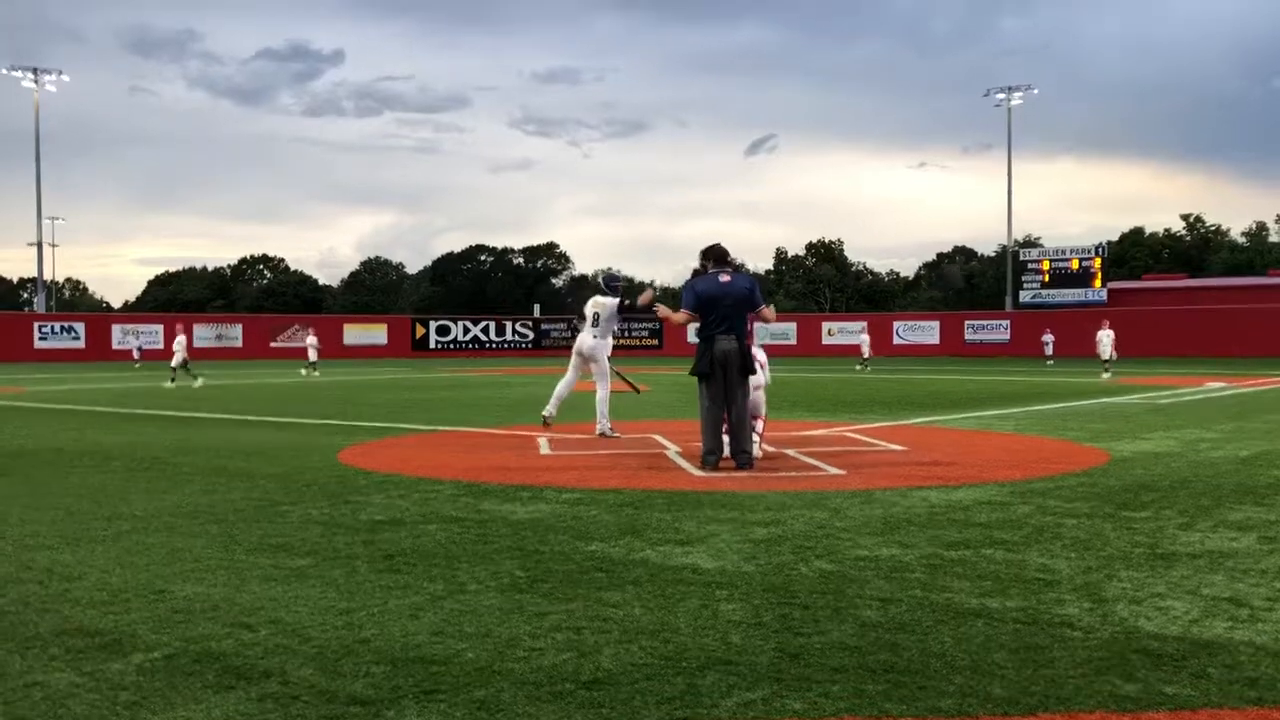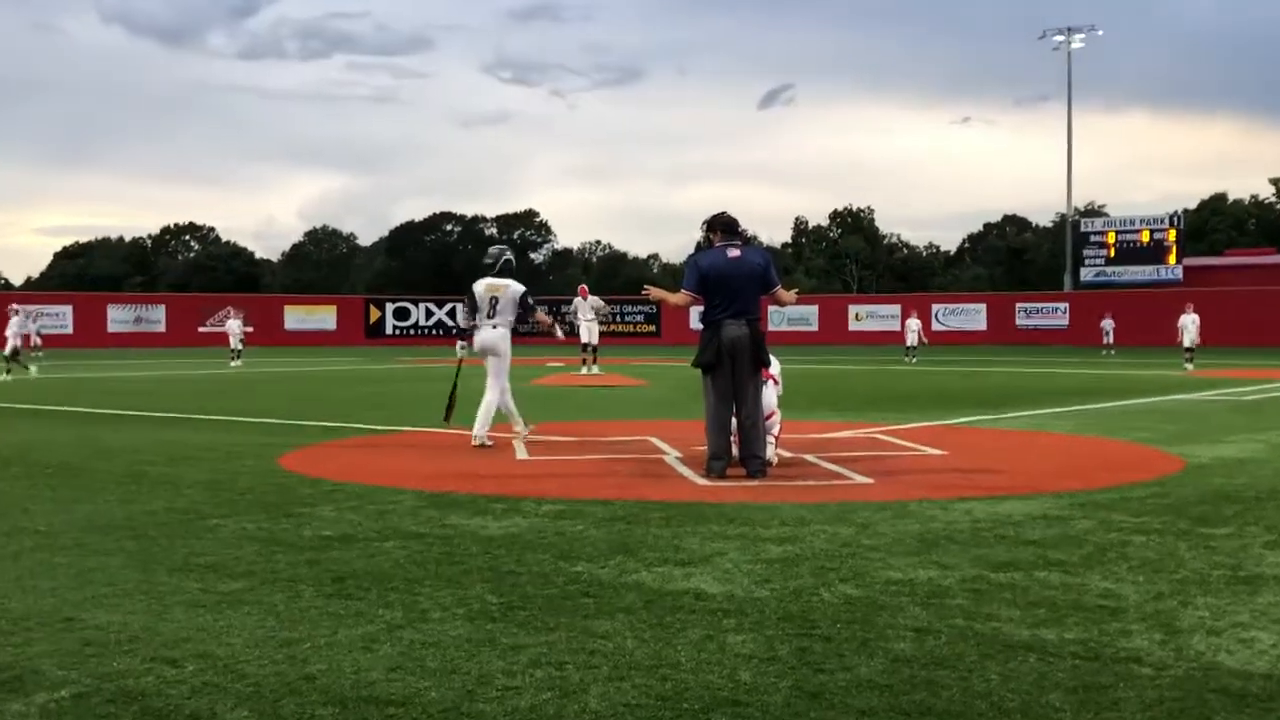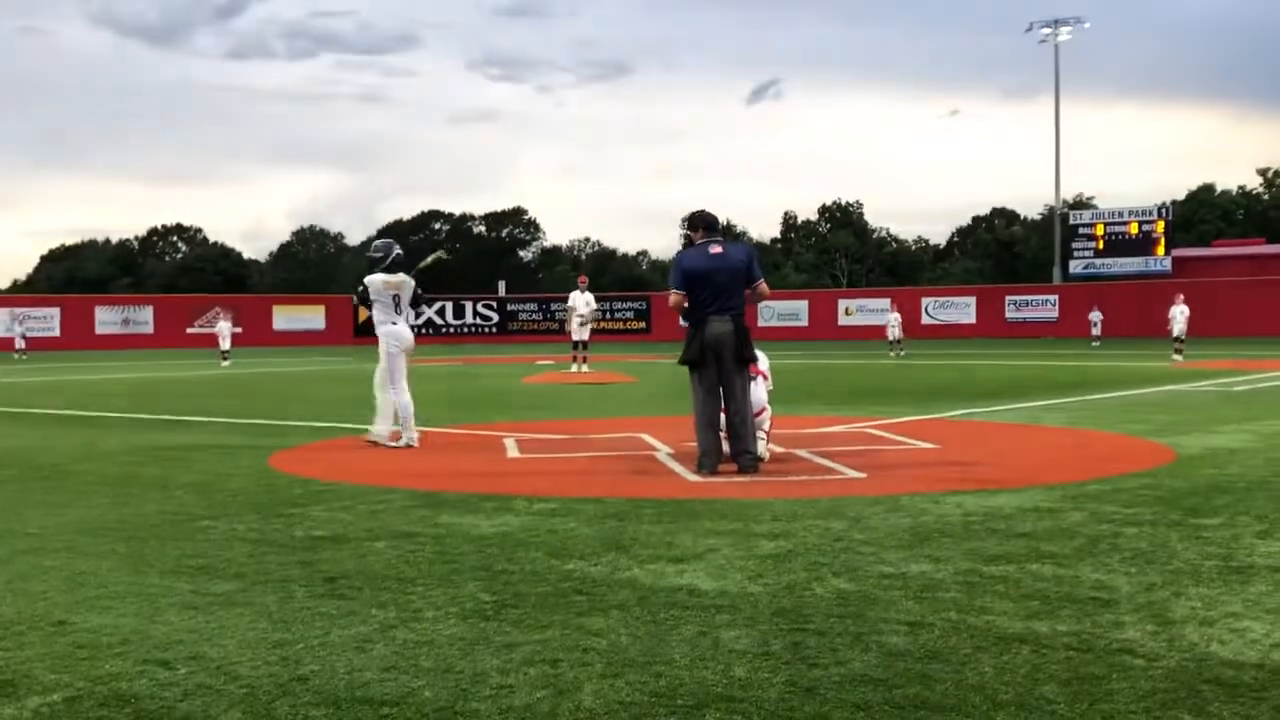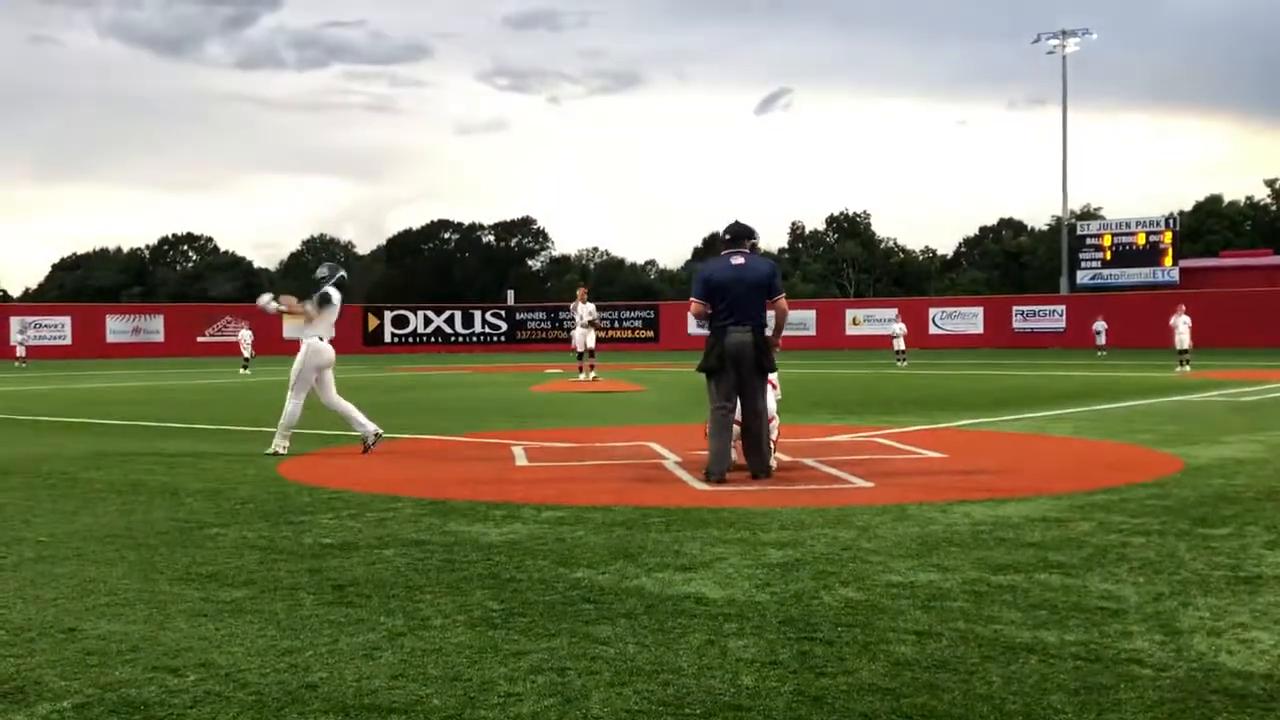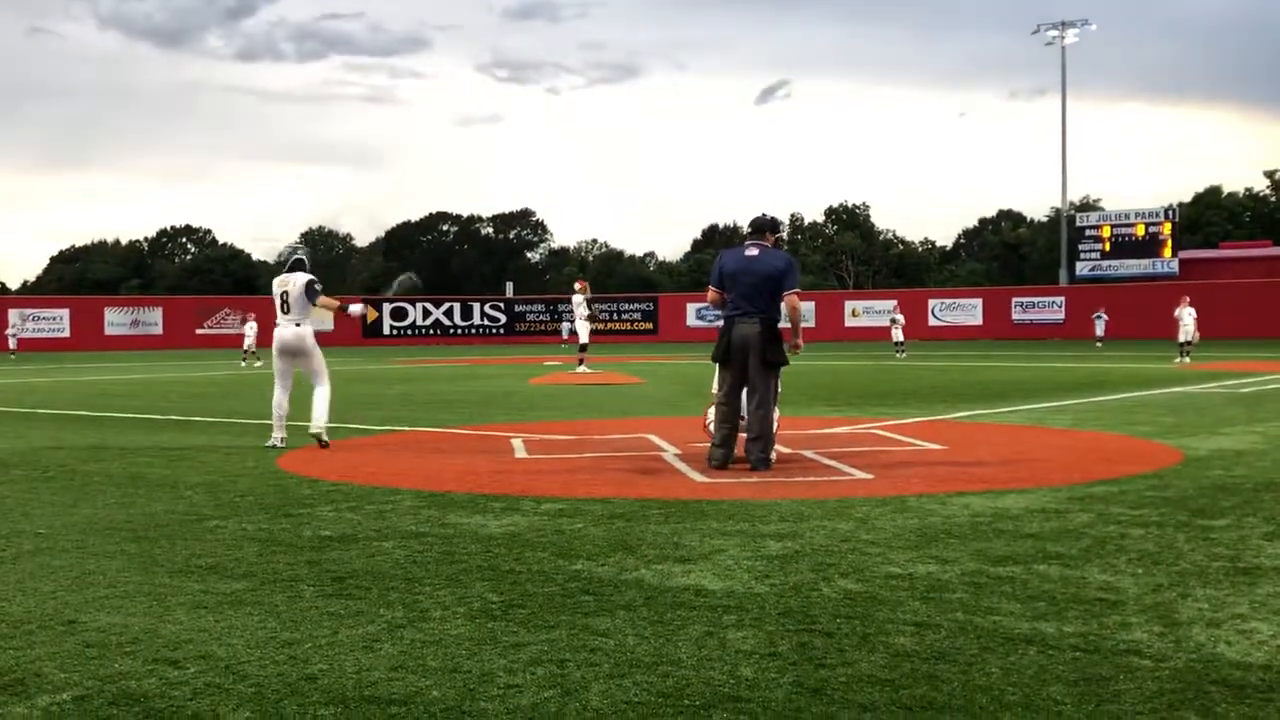
dt=1s
person 1, frame 1
left shoulder: (696, 284)
right shoulder: (747, 281)
left elbow: (683, 318)
right elbow: (765, 316)
left wrist: (666, 313)
right wrist: (771, 314)
left hip: (711, 349)
right hip: (737, 347)
left knee: (711, 404)
right knee: (739, 404)
left ankle: (711, 457)
right ankle: (743, 457)
person 1, frame 2
left shoulder: (701, 260)
right shoulder: (760, 256)
left elbow: (684, 300)
right elbow: (781, 298)
left wrist: (661, 295)
right wrist: (791, 298)
left hip: (717, 336)
right hip: (749, 335)
left knee: (718, 402)
right knee: (750, 401)
left ankle: (717, 463)
right ankle: (755, 463)
person 1, frame 3
left shoulder: (685, 258)
right shoulder: (743, 252)
left elbow: (675, 302)
right elbow: (762, 292)
left wrist: (687, 312)
left hip: (702, 333)
right hip: (734, 331)
left knee: (706, 399)
right knee: (739, 398)
left ankle: (709, 461)
right ankle: (747, 459)
person 1, frame 4
left shoulder: (707, 269)
right shoulder: (766, 266)
left elbow: (696, 310)
right elbow: (782, 308)
right wrist: (776, 336)
left hip: (721, 342)
right hip: (754, 341)
left knee: (721, 407)
right knee: (756, 407)
left ankle: (717, 469)
right ankle: (760, 466)
person 1, frame 5
left shoulder: (725, 258)
right shoulder: (782, 260)
left elbow: (712, 298)
right elbow: (792, 303)
right wrist: (796, 335)
left hip: (732, 331)
right hip: (764, 334)
left knee: (727, 396)
right knee: (761, 398)
left ankle: (720, 454)
right ankle: (759, 457)
person 2, frame 1
left shoulder: (592, 301)
right shoulder: (615, 304)
left elbow: (582, 322)
right elbow: (638, 303)
left hip: (581, 341)
right hip: (597, 345)
left knee: (569, 378)
right knee: (603, 386)
left ankle: (550, 411)
right ankle: (603, 427)
person 2, frame 2
left shoulder: (478, 285)
right shoulder: (517, 288)
left elbow: (468, 313)
right elbow: (535, 313)
left wrist: (463, 339)
right wrist: (553, 325)
left hip: (480, 336)
right hip: (500, 337)
left knee: (501, 383)
right knee: (495, 386)
left ankle: (518, 426)
right ankle: (480, 434)
person 2, frame 3
left shoulder: (372, 280)
right shoulder: (408, 281)
left elbow: (359, 299)
right elbow: (420, 307)
left hip: (390, 335)
right hip: (406, 333)
left knee: (397, 387)
right knee: (382, 384)
left ankle: (409, 435)
right ankle: (381, 432)
person 2, frame 4
left shoulder: (329, 293)
right shoulder: (326, 295)
left elbow: (308, 311)
right elbow: (301, 307)
left wrist: (277, 306)
right wrist: (275, 302)
left hip: (313, 348)
right hip: (321, 350)
left knee: (295, 397)
right knee: (331, 398)
left ankle: (280, 443)
right ankle: (369, 430)
person 2, frame 5
left shoulder: (276, 282)
right shoulder: (307, 279)
right elbow: (319, 300)
right wrist: (347, 308)
left hip: (281, 335)
right hip: (303, 334)
left knee: (281, 388)
right knee: (321, 383)
left ankle: (278, 436)
right ankle: (318, 427)
